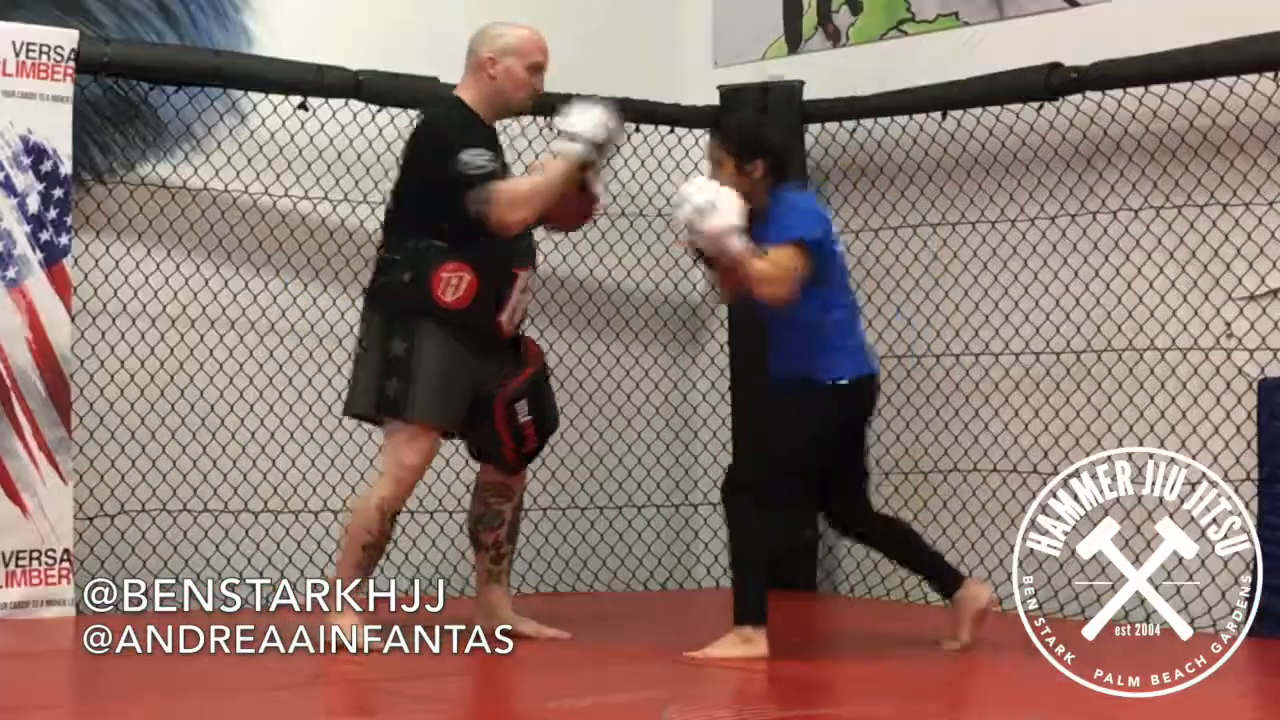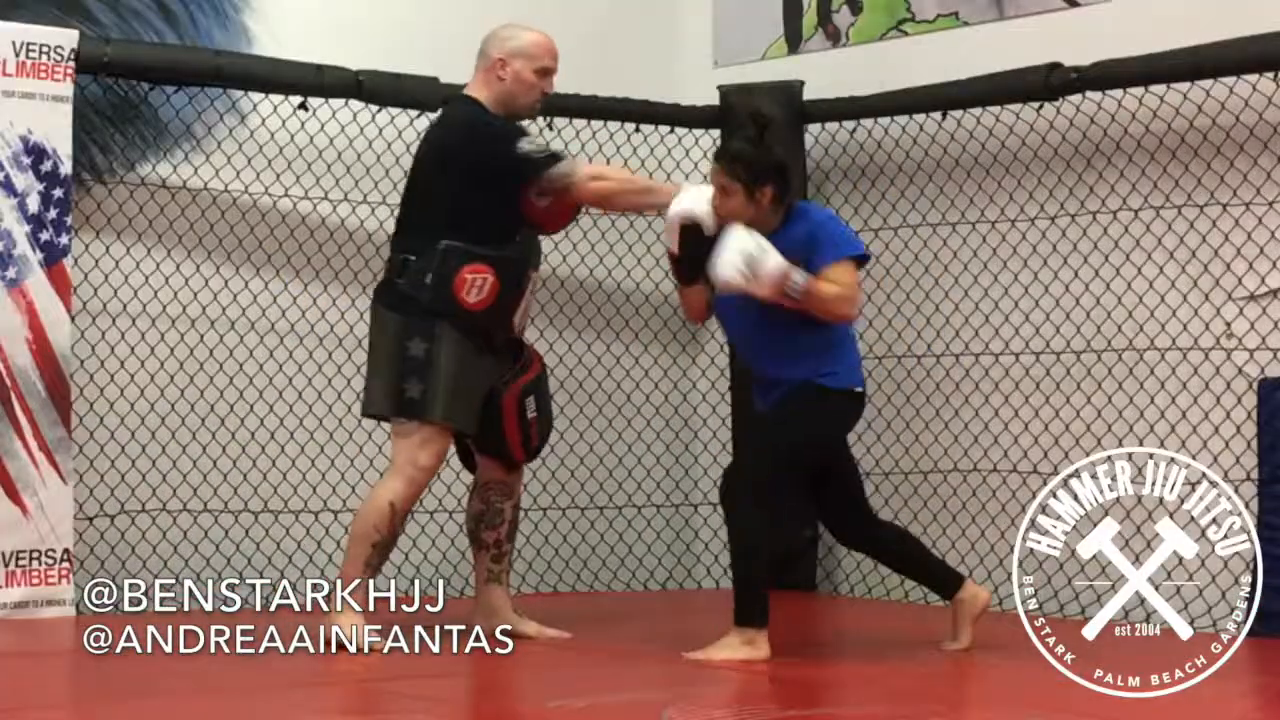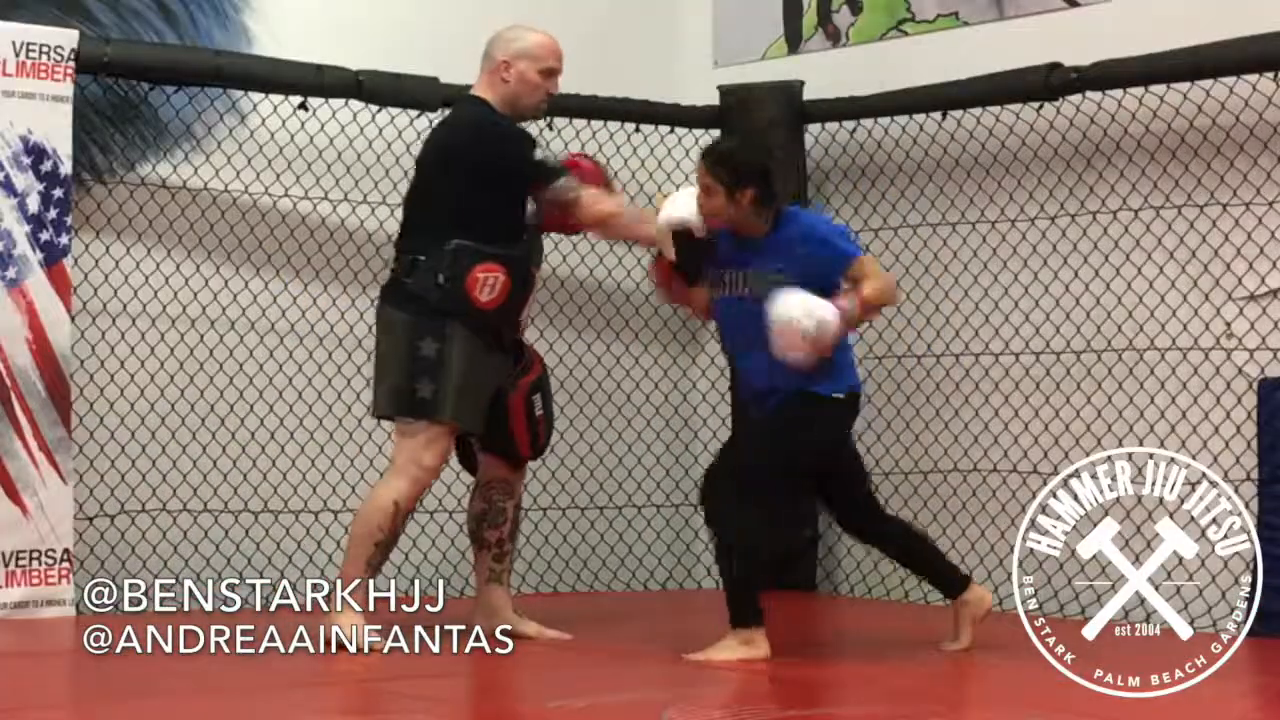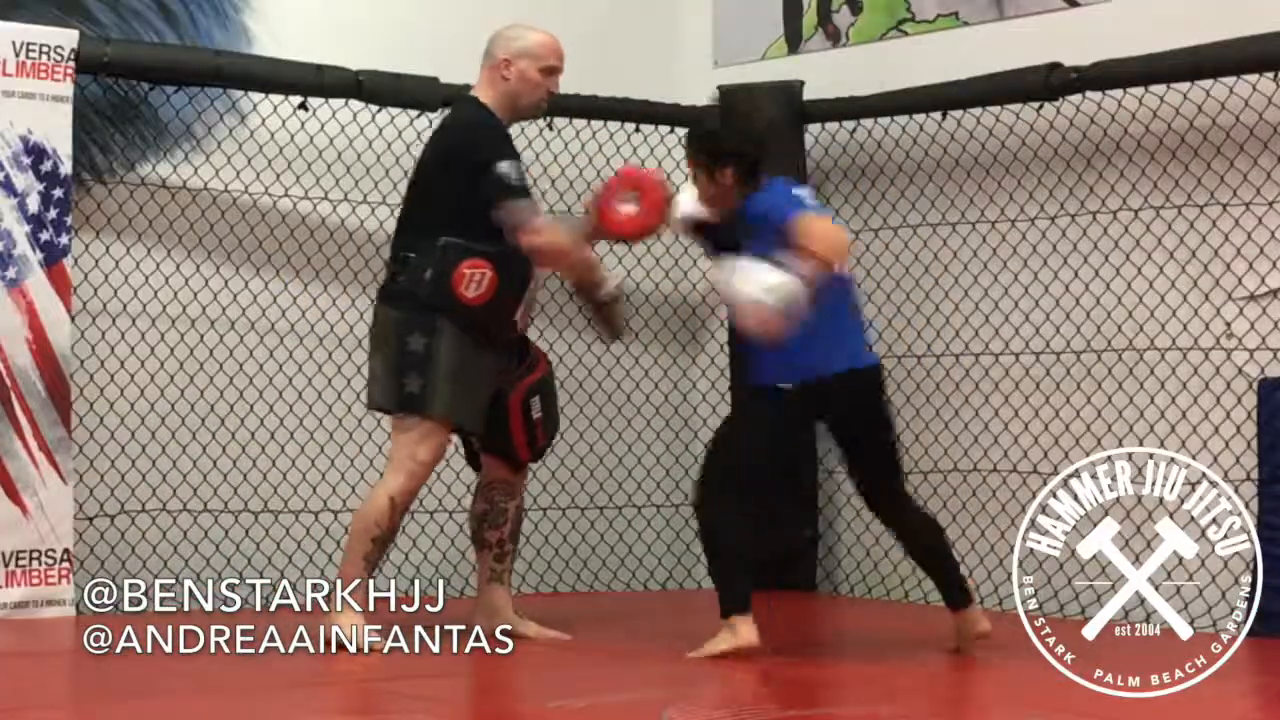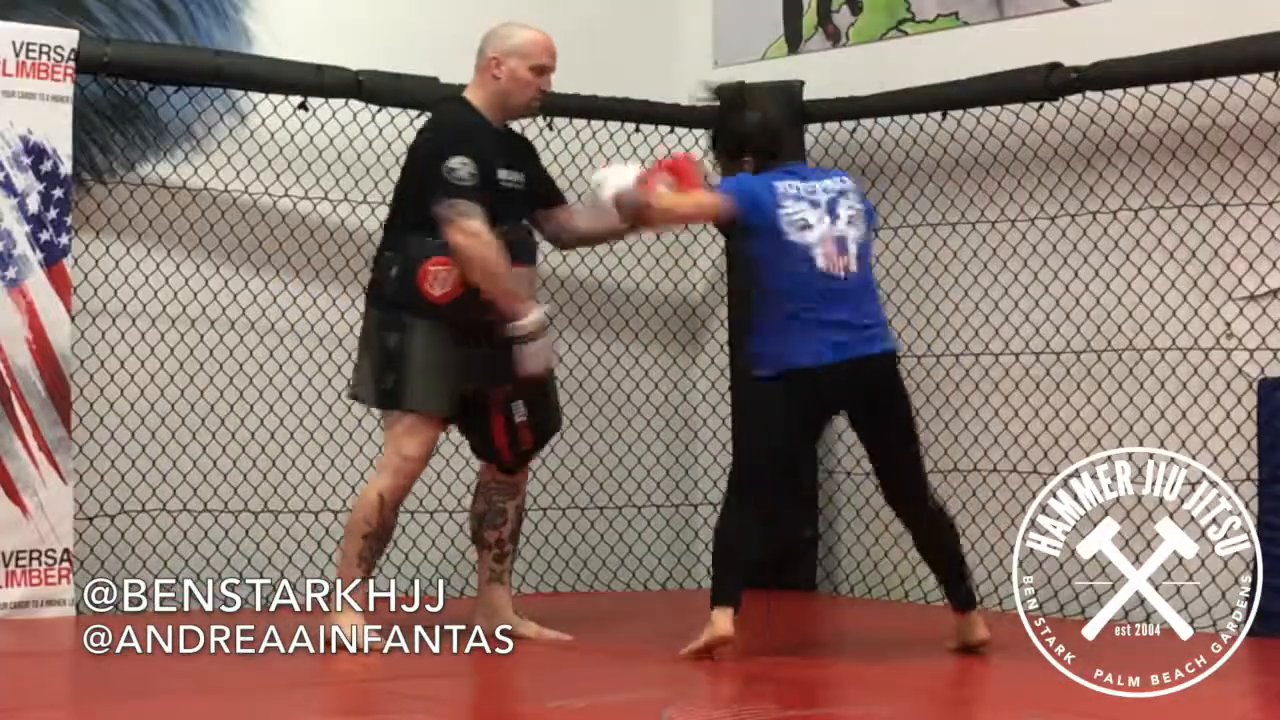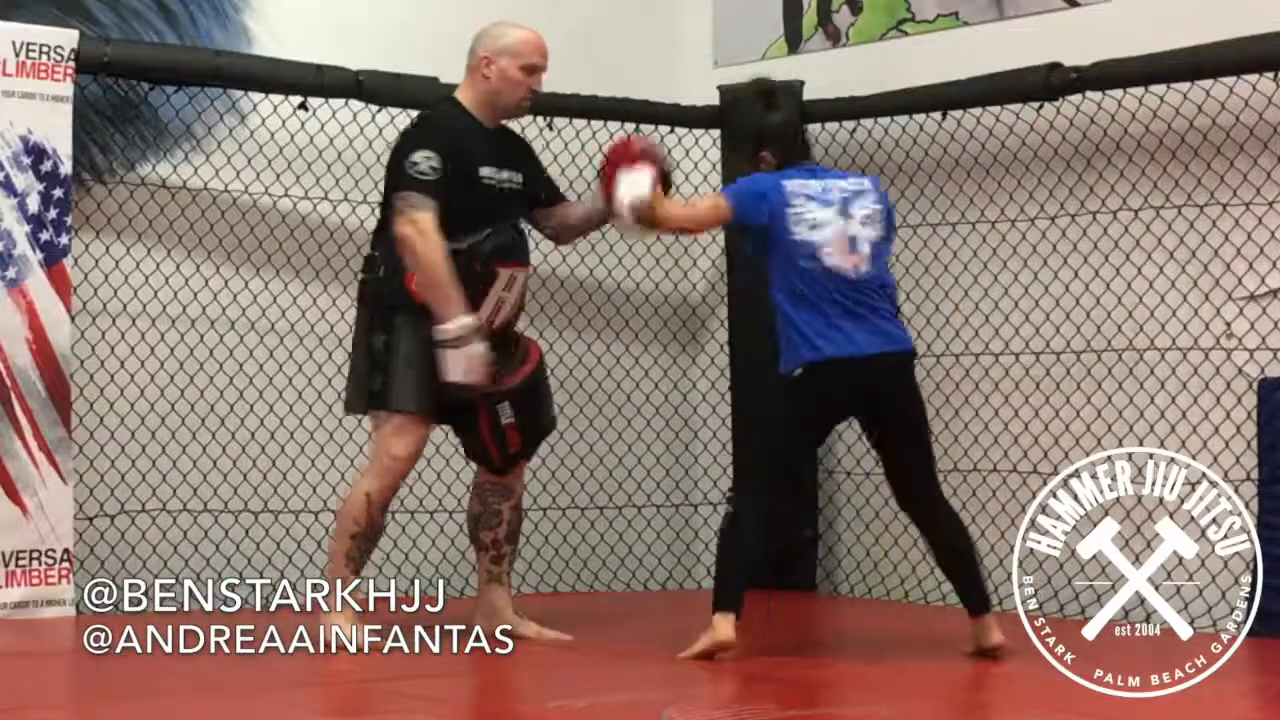
dt=0.1s
person 1, frame 1
left shoulder: (481, 134)
right shoulder: (449, 131)
left elbow: (520, 212)
right elbow: (508, 212)
left wrist: (567, 186)
right wrist: (572, 146)
left hip: (478, 333)
right hip: (421, 327)
left knee: (505, 465)
right knee: (402, 468)
left ankle: (492, 608)
right ankle: (341, 610)
person 1, frame 2
left shoulder: (489, 134)
right shoulder: (474, 133)
right elbow: (586, 185)
left wrist: (549, 206)
right wrist: (678, 196)
left hip: (479, 331)
right hip: (433, 326)
left knee: (503, 466)
right knee: (415, 465)
left ankle: (494, 607)
right ankle: (347, 608)
person 1, frame 3
left shoulder: (482, 134)
right shoulder: (489, 134)
right elbow: (582, 206)
left wrist: (548, 212)
right wrist: (667, 235)
left hip: (481, 331)
right hip: (439, 326)
left knee: (505, 466)
right knee: (420, 463)
left ankle: (494, 607)
right ankle: (349, 610)
person 1, frame 4
left shoulder: (484, 137)
right shoulder: (475, 135)
left elbow: (516, 234)
right elbow: (538, 237)
right wrist: (600, 286)
left hip: (484, 329)
right hip: (433, 324)
left knee: (508, 464)
right knee: (413, 461)
left ankle: (495, 609)
right ankle: (345, 607)
person 1, frame 5
left shoulder: (513, 150)
right shoulder: (451, 133)
left elbow: (564, 226)
right elbow: (468, 237)
right wrist: (531, 320)
left hip: (484, 334)
right hip: (428, 323)
left knee: (509, 463)
right knee: (405, 458)
left ankle: (496, 607)
right ankle: (345, 608)
person 1, frame 6
left shoulder: (510, 149)
right shoulder: (435, 132)
left elbow: (559, 221)
right elbow: (415, 229)
left wrist: (615, 201)
right wrist: (456, 328)
left hip: (479, 332)
right hip: (417, 324)
left knee: (505, 463)
right knee: (394, 458)
left ankle: (496, 608)
right ankle: (335, 608)
person 2, frame 1
left shoulder: (796, 211)
right shoulder: (739, 214)
left elbow: (769, 287)
right elbow: (734, 288)
left wrist: (721, 239)
right wrist: (707, 239)
left hip: (836, 381)
right hip: (797, 388)
left knee: (746, 489)
right knee: (850, 513)
left ankle: (748, 631)
right ankle: (964, 592)
person 2, frame 2
left shoulder: (818, 228)
right shoulder: (723, 237)
left elbow: (845, 305)
right elbow: (697, 311)
left wrist: (783, 283)
right wrist: (686, 253)
left hip: (828, 389)
right hip: (780, 398)
left knee: (745, 488)
right knee: (852, 521)
left ankle: (749, 633)
right ankle: (961, 592)
person 2, frame 3
left shoulder: (813, 229)
right shoulder: (712, 240)
left elbow: (882, 286)
right elbow: (701, 305)
left wrist: (841, 315)
right wrist: (681, 251)
left hip: (823, 396)
left knee: (726, 490)
right knee: (863, 516)
left ankle: (748, 632)
right ankle: (966, 595)
person 2, frame 4
left shoulder: (773, 203)
left elbow: (831, 243)
left wrist: (791, 275)
right wrist: (707, 227)
left hip: (789, 384)
right hip: (855, 374)
left knee: (720, 490)
right knee: (889, 498)
left ankle: (738, 623)
right ankle: (966, 613)
person 2, frame 5
left shoulder: (754, 191)
right shoulder: (847, 186)
left elbow: (678, 208)
left wrist: (631, 196)
left hip: (798, 371)
right hip: (875, 362)
left knee: (749, 492)
right knee: (911, 495)
left ankle: (722, 613)
right ankle: (969, 617)
person 2, frame 6
left shoulder: (765, 192)
right shoulder: (870, 189)
left elbow: (683, 219)
left wrist: (642, 204)
left hip: (817, 371)
right hip: (889, 363)
left knee: (754, 494)
right knee: (923, 498)
left ankle: (724, 620)
right ankle: (983, 621)
